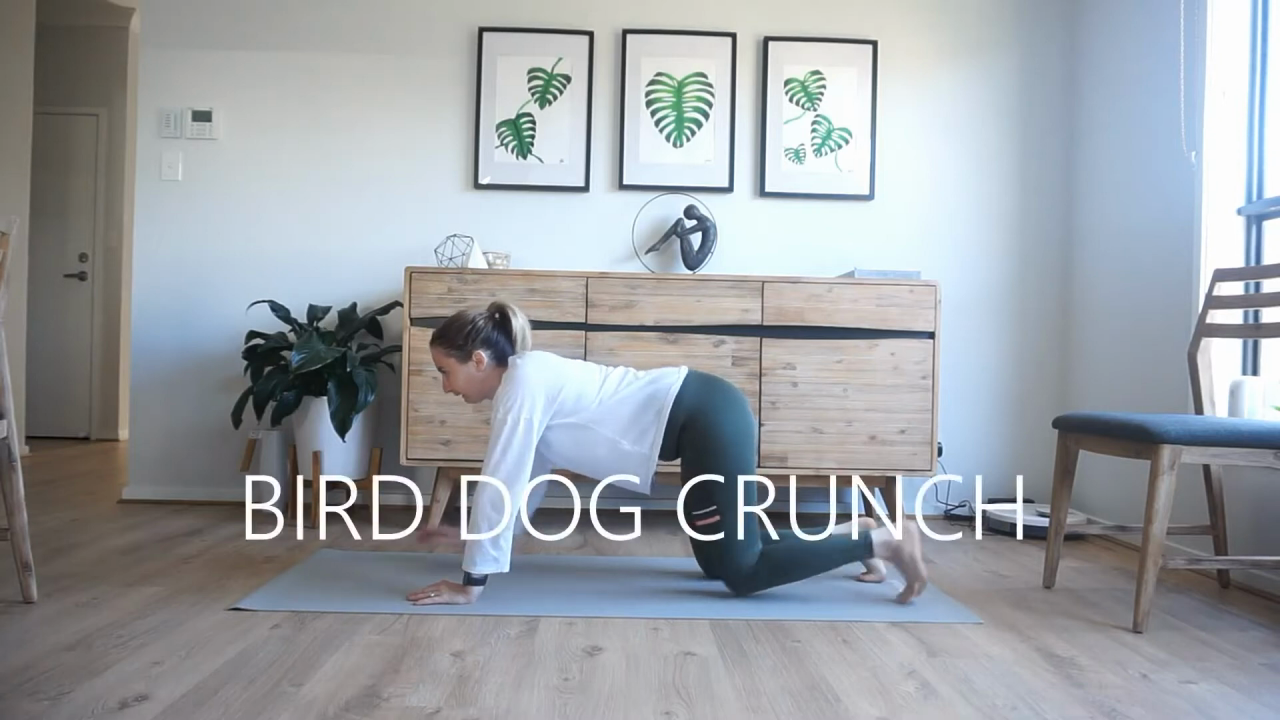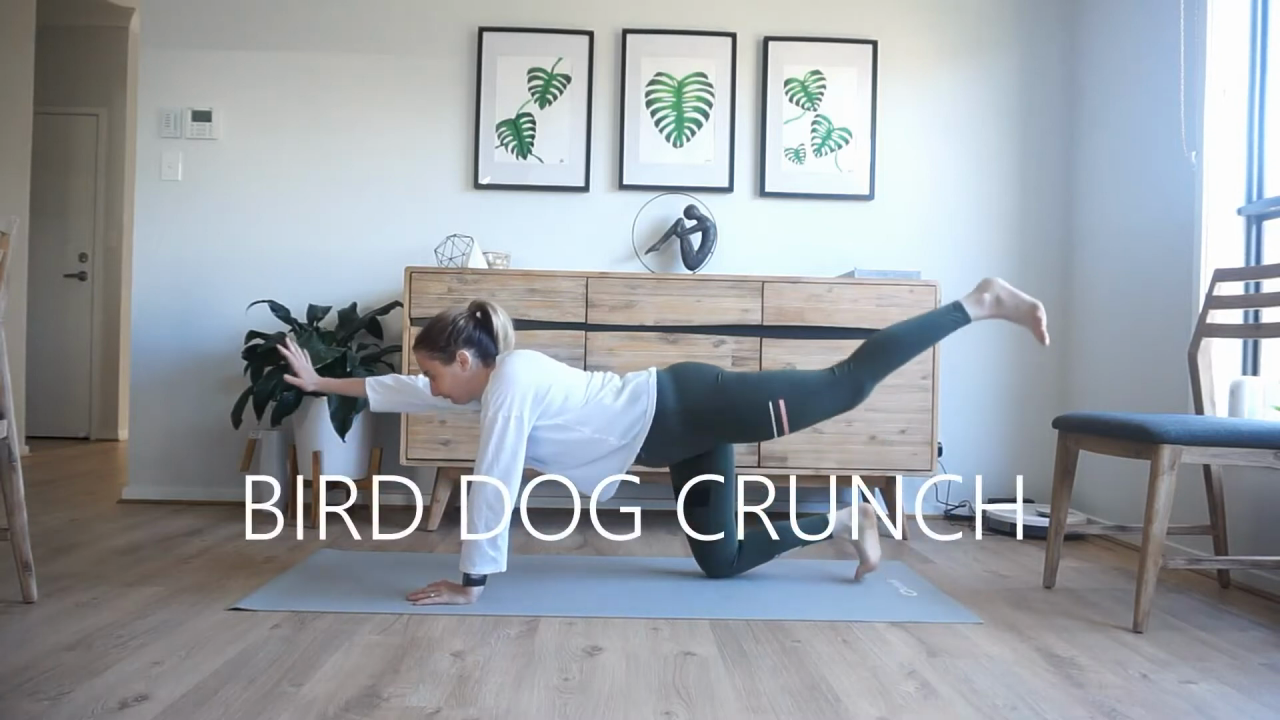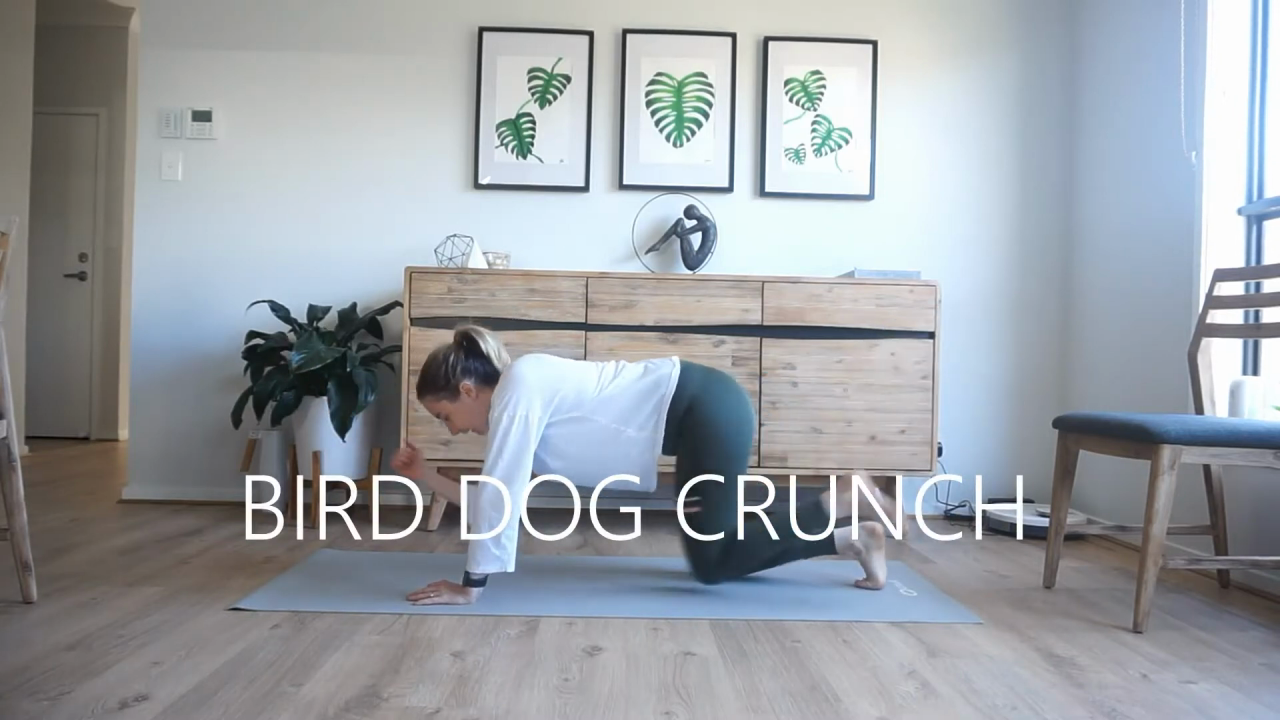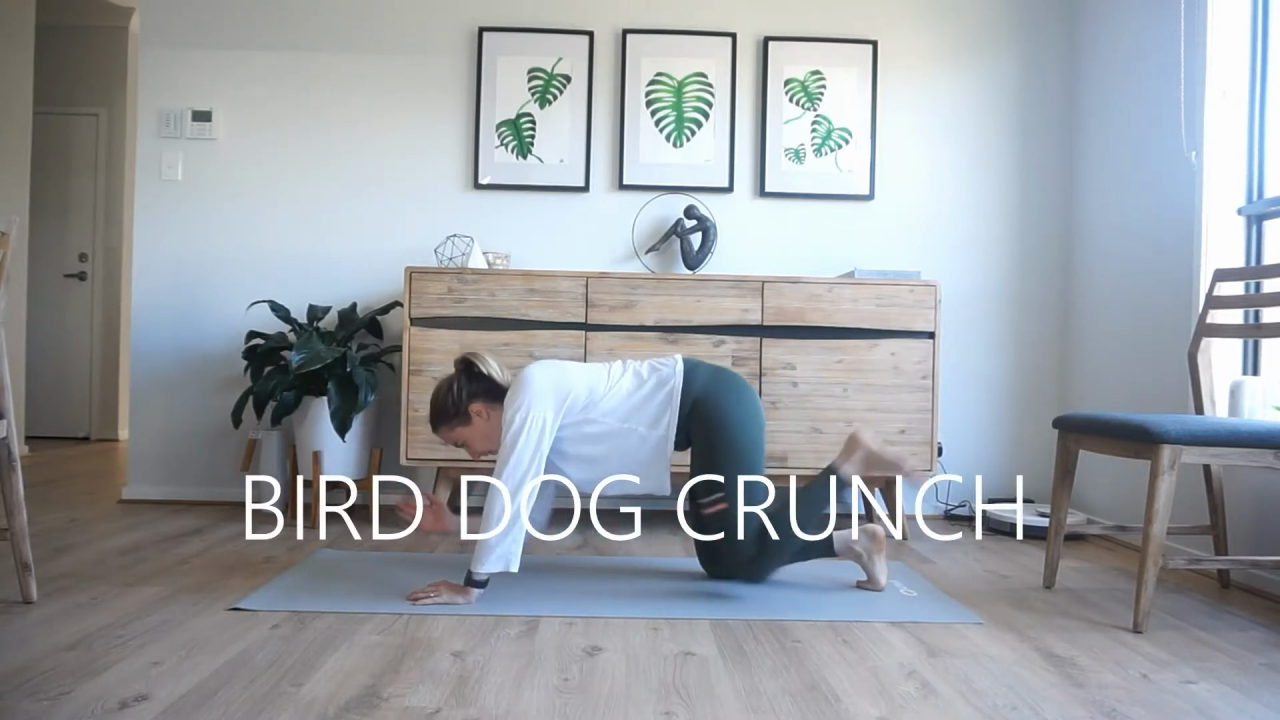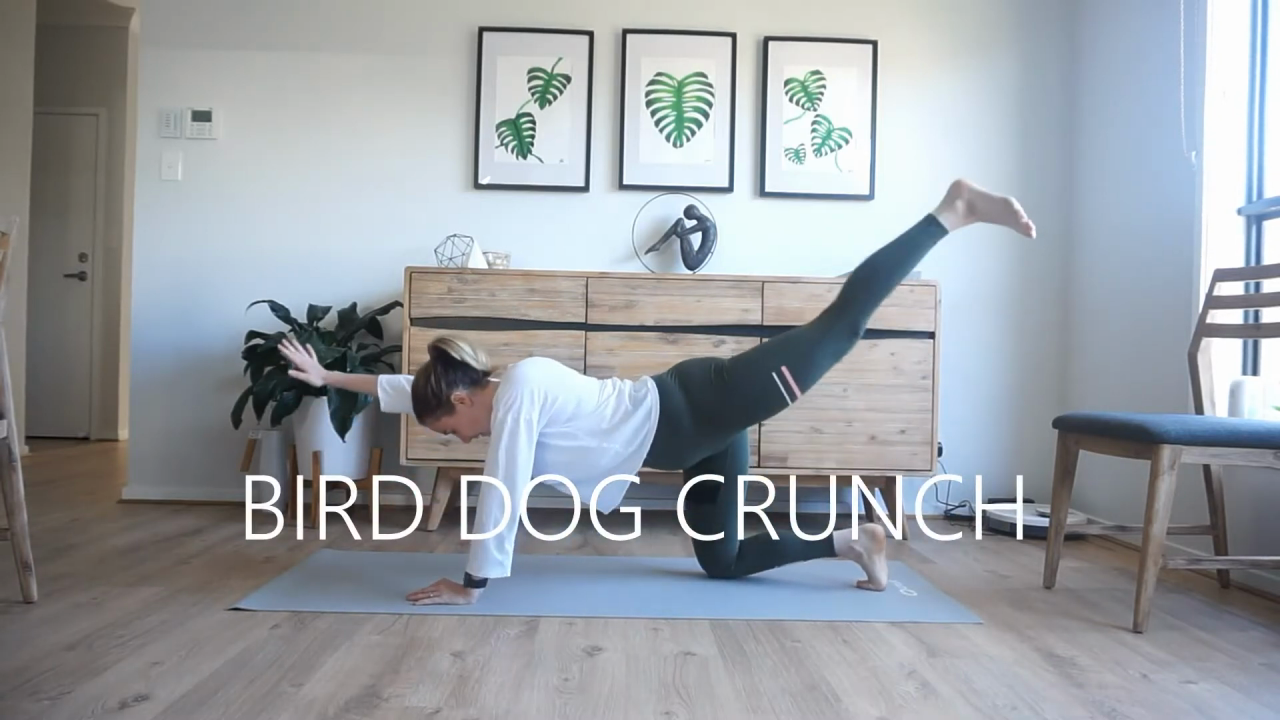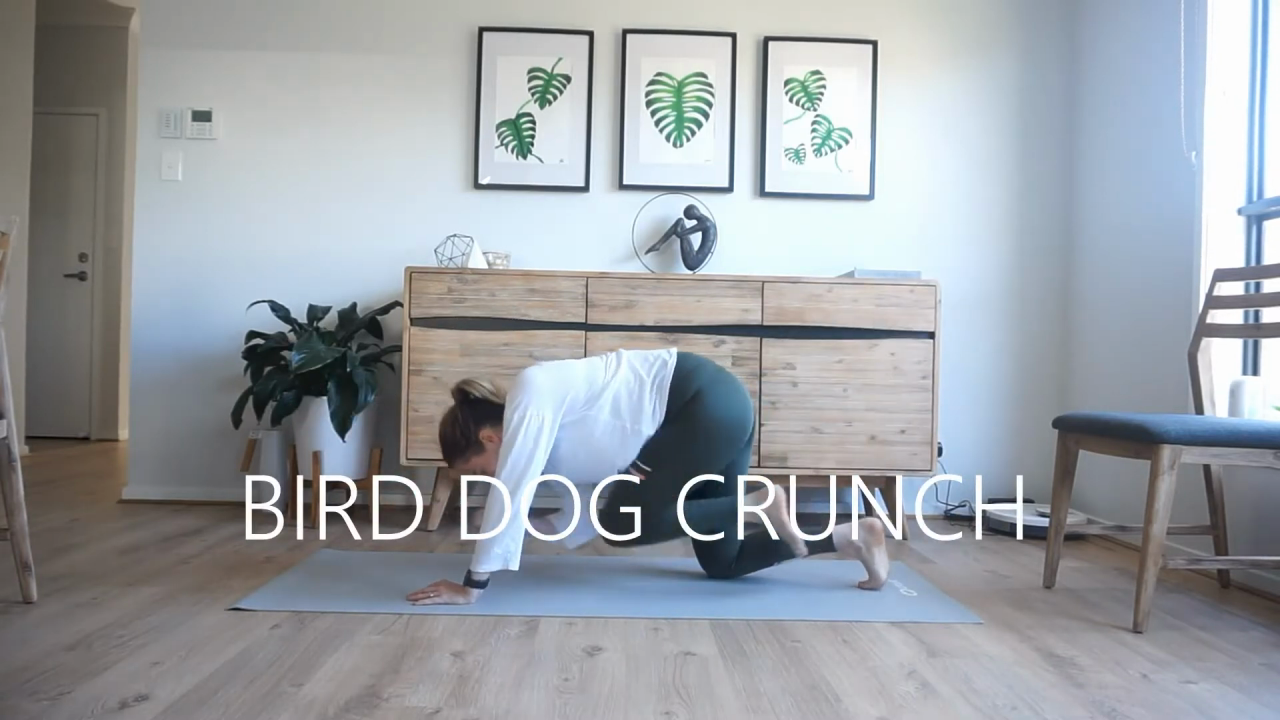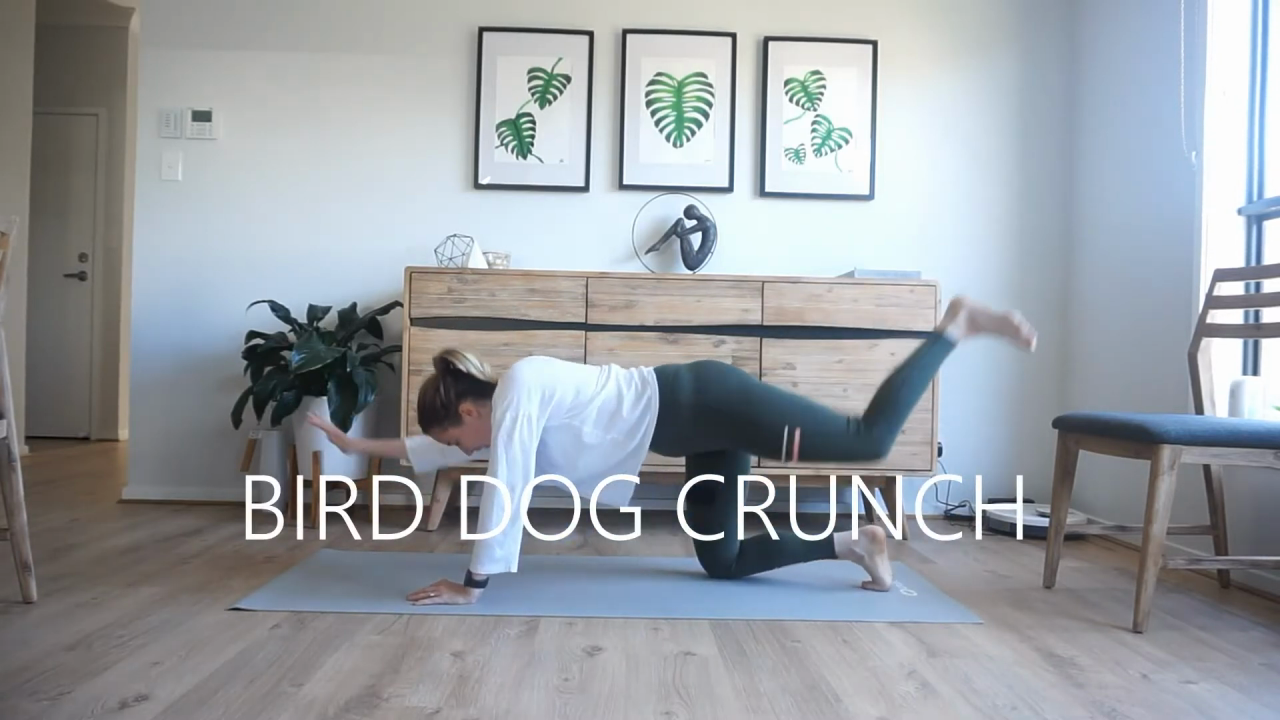
dt=0.7s
person 1, frame 1
left shoulder: (520, 382)
right shoulder: (528, 380)
left elbow: (501, 488)
right elbow: (516, 475)
left wrist: (470, 581)
right wrist: (462, 527)
left hip: (704, 413)
right hip: (697, 417)
left knee: (746, 573)
right knee: (720, 560)
left ankle: (884, 538)
right ankle: (853, 529)
person 1, frame 2
left shoulder: (509, 385)
right shoulder: (498, 375)
left elbow: (494, 490)
right elbow: (410, 392)
left wrist: (471, 582)
right wrist: (324, 382)
left hip: (692, 407)
right hip: (686, 430)
left knee: (845, 384)
right knee: (721, 561)
left ankle: (982, 302)
right ankle: (844, 523)
person 1, frame 3
left shoulder: (519, 388)
right shoulder: (522, 409)
left elbow: (500, 494)
right elbow: (506, 498)
left wrist: (469, 585)
right wrist: (434, 482)
left hip: (705, 407)
right hip: (702, 409)
left knee: (713, 564)
right knee: (716, 560)
left ankle: (836, 505)
right ankle: (849, 534)
person 1, frame 4
left shoulder: (528, 394)
right shoulder: (540, 424)
left elbow: (509, 495)
right elbow: (532, 511)
left wrist: (472, 584)
right wrist: (452, 524)
left hip: (713, 404)
right hip: (711, 411)
left knee: (746, 560)
right knee: (725, 561)
left ankle: (846, 463)
right ankle: (850, 538)
person 1, frame 5
left shoulder: (514, 394)
right shoulder: (508, 386)
left elbow: (502, 500)
right elbow: (407, 392)
left wrist: (470, 585)
right wrist: (326, 377)
left hip: (702, 407)
right hip: (699, 436)
left knee: (845, 322)
right knee: (722, 561)
left ankle: (956, 209)
right ankle: (851, 541)
person 1, frame 6
left shoulder: (529, 396)
right shoulder: (545, 428)
left elbow: (510, 497)
right elbow: (578, 525)
left wrist: (471, 585)
right wrist: (494, 515)
left hip: (705, 399)
right hip: (715, 405)
left knee: (622, 523)
right knee: (722, 561)
left ankle: (760, 502)
right ankle: (852, 534)
person 1, frame 7
left shoulder: (516, 394)
right shoulder: (497, 413)
left elbow: (505, 502)
right elbow: (435, 448)
left wrist: (472, 584)
right wrist: (354, 443)
left hip: (701, 406)
right hip: (696, 420)
left knee: (868, 440)
right knee: (720, 558)
left ankle: (958, 323)
right ankle: (852, 541)
